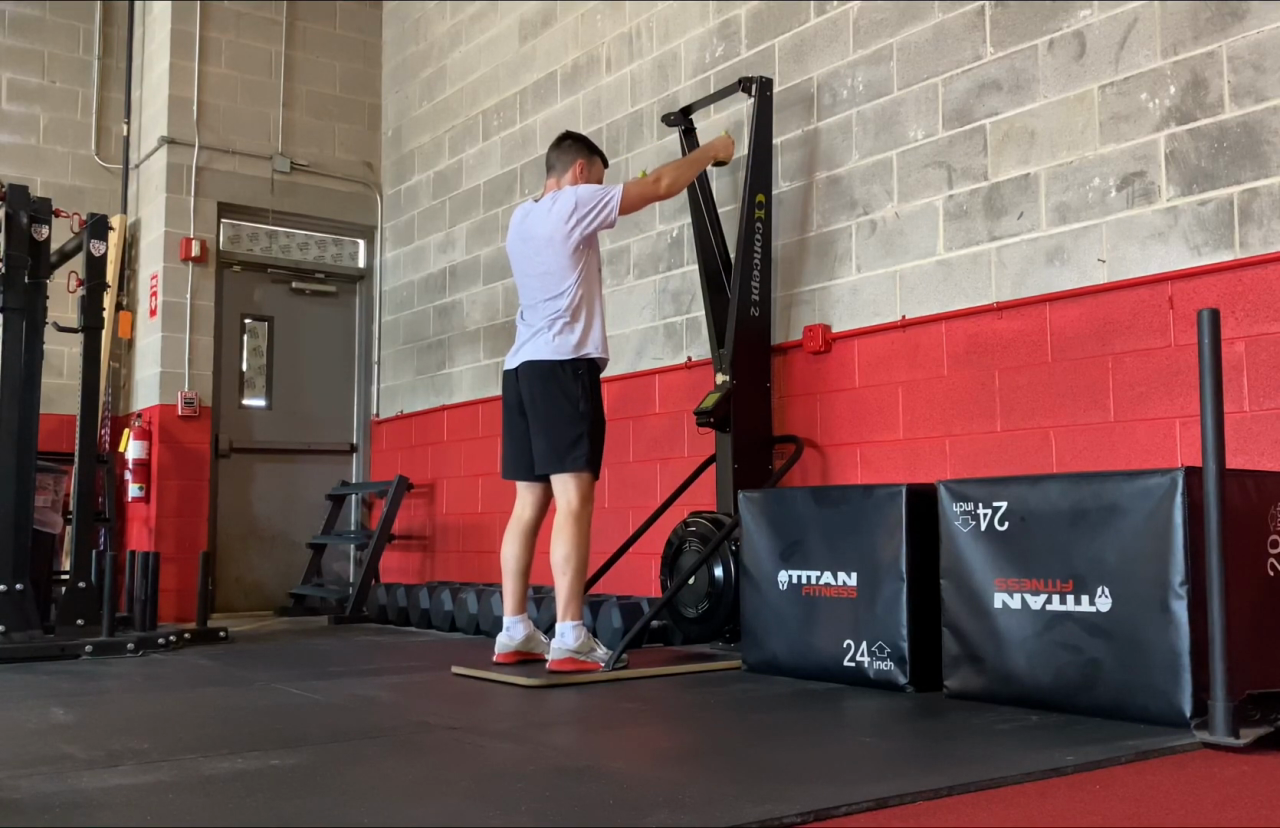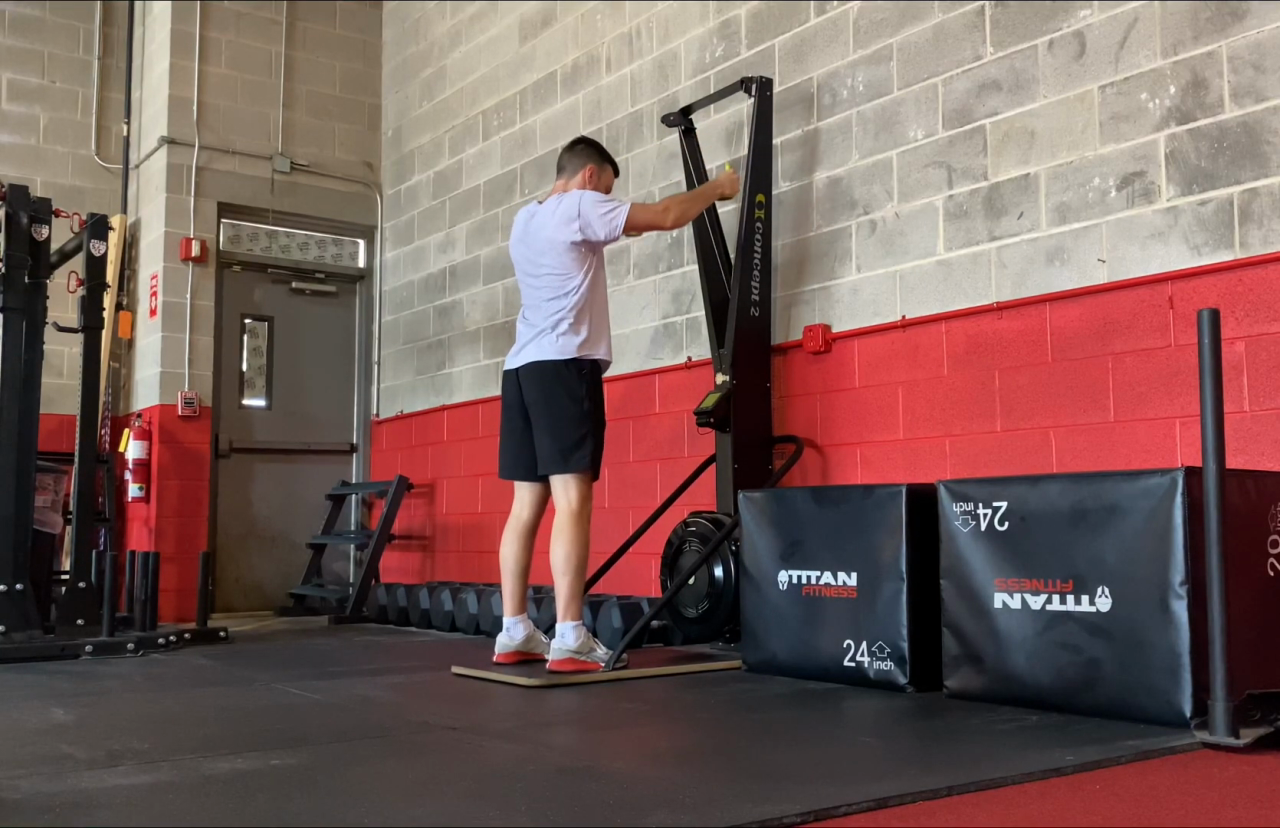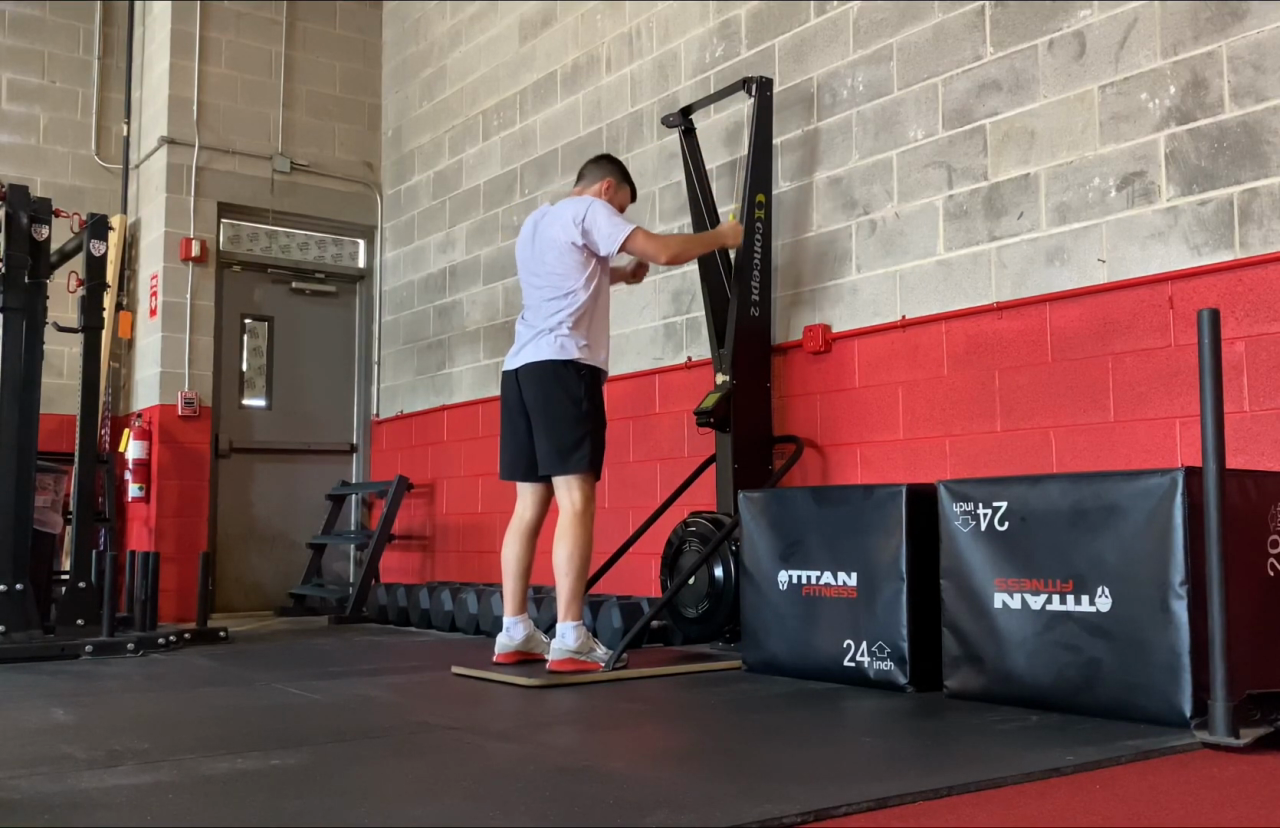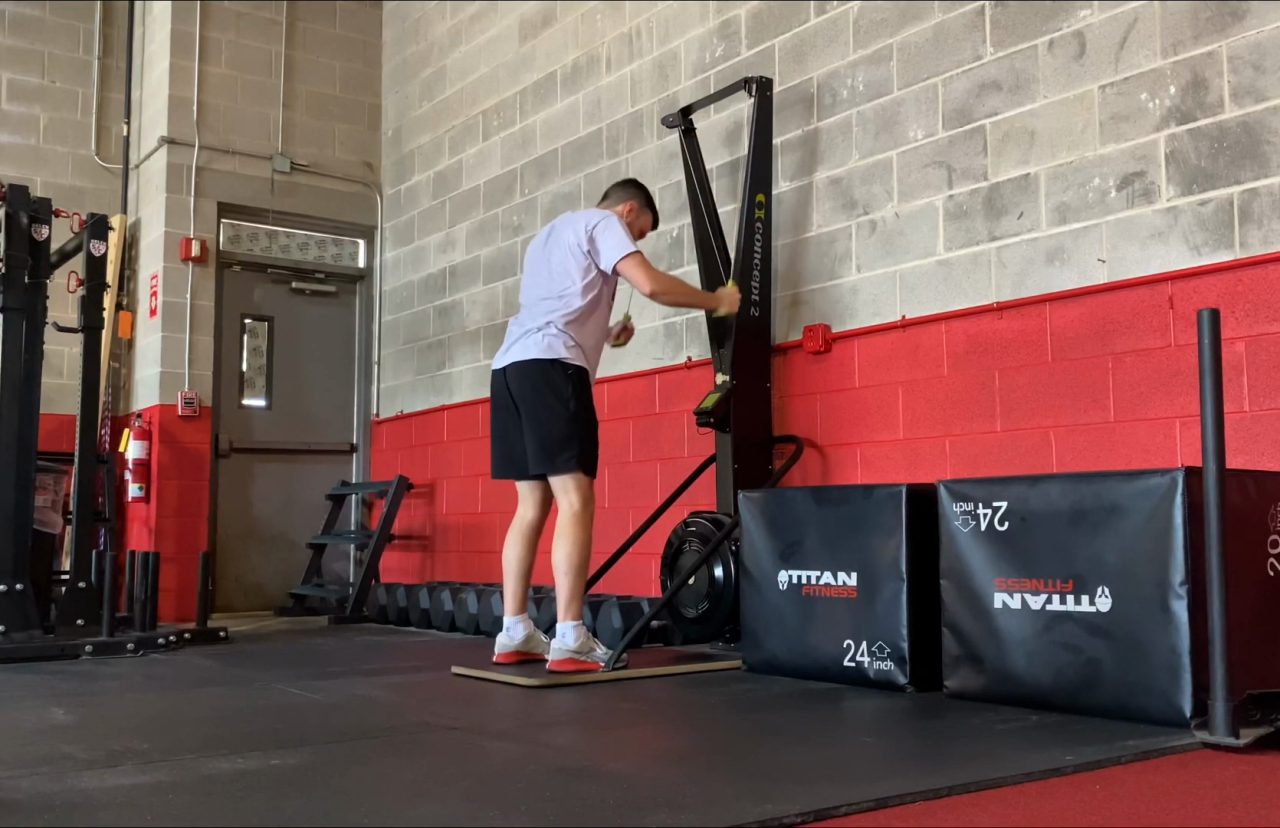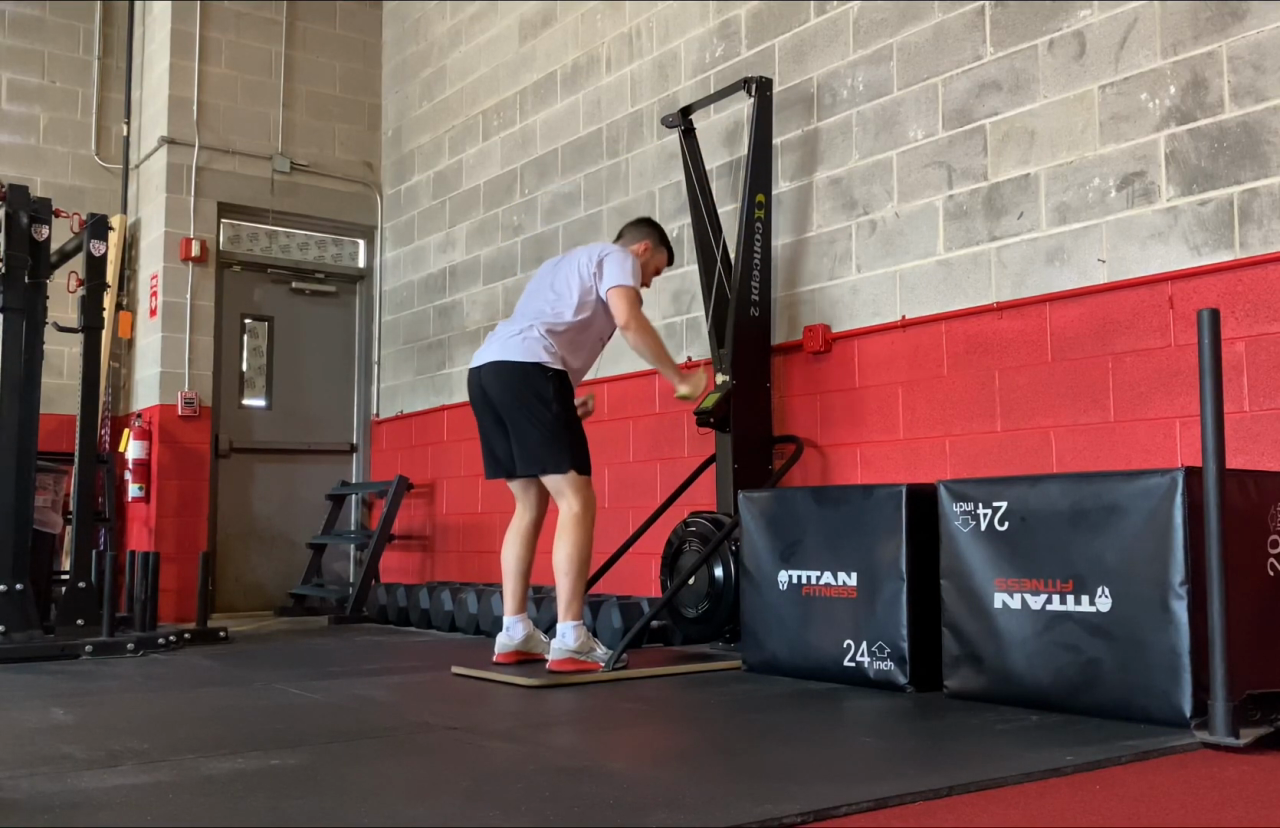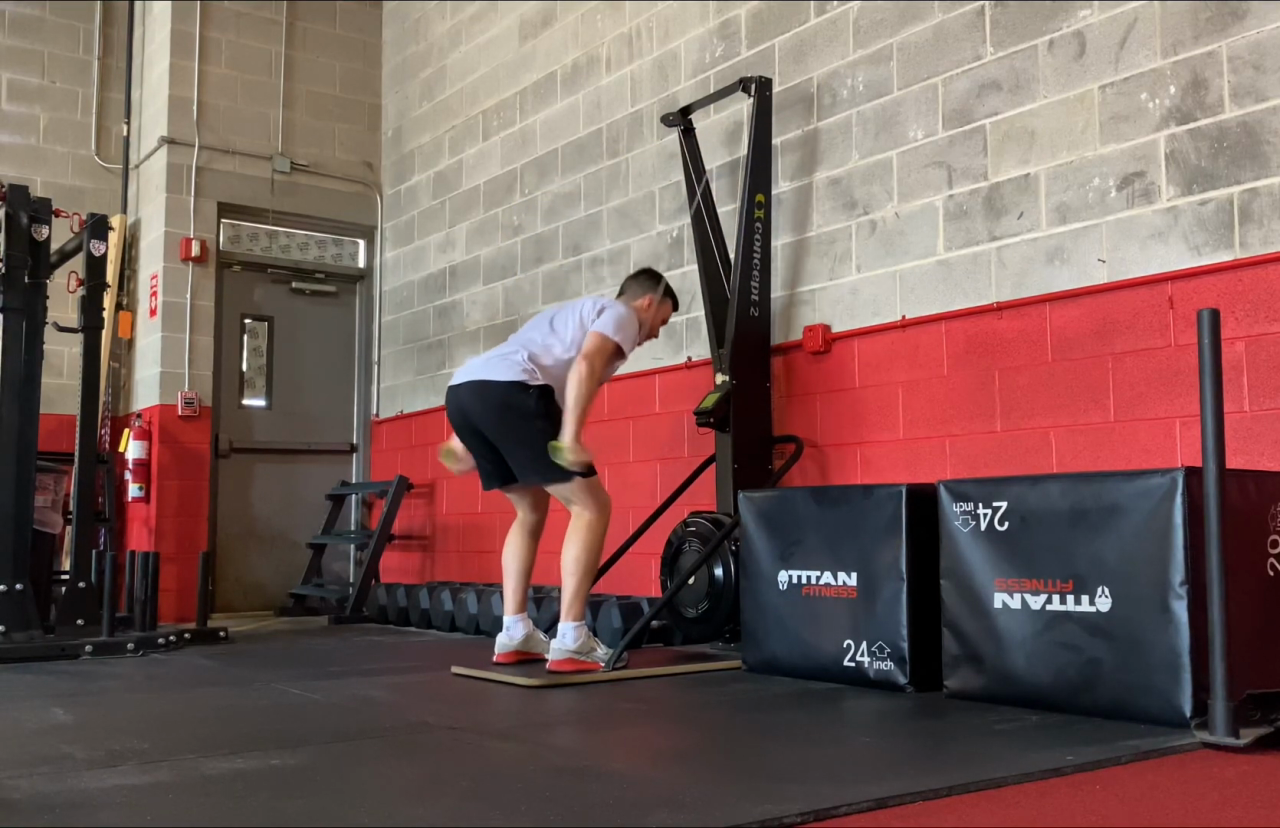
dt=0.3s
person 1, frame 1
left shoulder: (523, 216)
right shoulder: (574, 202)
right elbow: (662, 185)
left wrist: (618, 195)
right wrist: (710, 151)
left hip: (523, 367)
right hip: (562, 364)
left knee: (530, 503)
right knee: (573, 499)
left ankle: (515, 632)
right ankle: (570, 639)
person 1, frame 2
left shoulder: (526, 219)
right shoulder: (578, 207)
right elbow: (666, 217)
left wrist: (617, 225)
right wrist: (716, 187)
left hip: (522, 368)
right hip: (563, 365)
left knee: (528, 503)
right knee: (572, 500)
left ankle: (514, 632)
right ankle: (569, 640)
person 1, frame 3
left shoulder: (536, 222)
right shoulder: (588, 211)
right elbow: (664, 251)
left wrist: (617, 275)
right wrist: (720, 237)
left hip: (521, 366)
right hip: (562, 364)
left knee: (531, 504)
right knee: (576, 500)
left ankle: (515, 633)
right ankle: (569, 640)
person 1, frame 4
left shoulder: (553, 231)
right shoulder: (600, 221)
right elbow: (650, 284)
left wrist: (603, 332)
right wrist: (714, 301)
left hip: (509, 366)
right hip: (550, 365)
left knee: (532, 504)
right knee: (575, 499)
left ankle: (515, 633)
right ankle: (569, 641)
person 1, frame 5
left shoulder: (576, 260)
right shoulder: (618, 258)
right elbow: (629, 320)
left wrist: (567, 397)
right wrist: (679, 380)
left hip: (484, 369)
right hip: (525, 369)
left knee: (531, 503)
right knee: (575, 501)
left ankle: (515, 633)
right ankle: (571, 640)
person 1, frame 6
left shoulder: (582, 311)
right shoulder: (620, 313)
right elbow: (587, 364)
left wrist: (466, 442)
right wrist: (570, 436)
left hip: (464, 389)
right hip: (506, 391)
left knee: (531, 507)
right knee: (590, 506)
left ankle: (515, 632)
right ankle: (571, 641)
